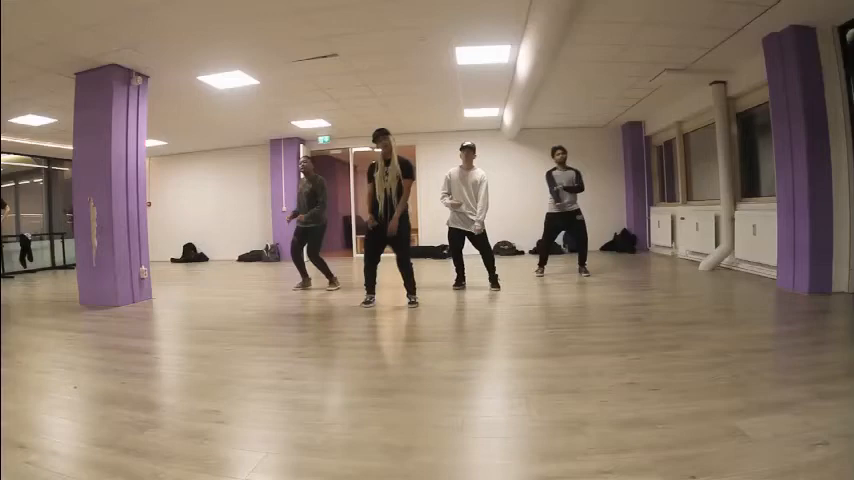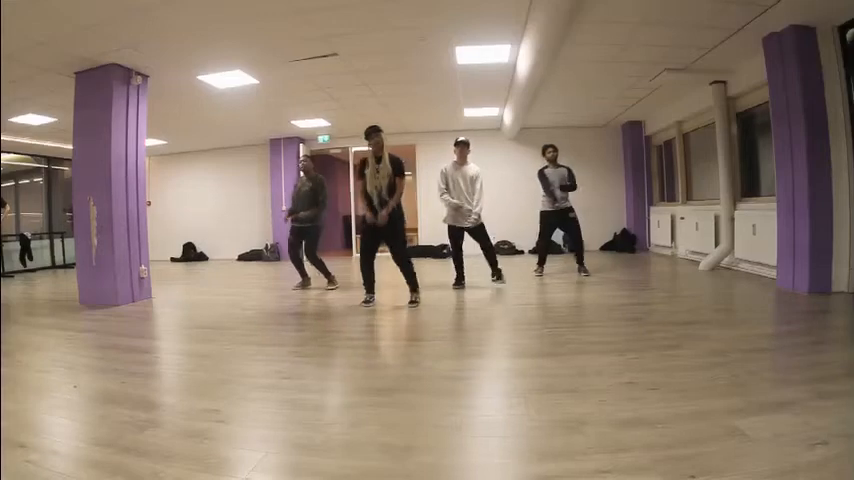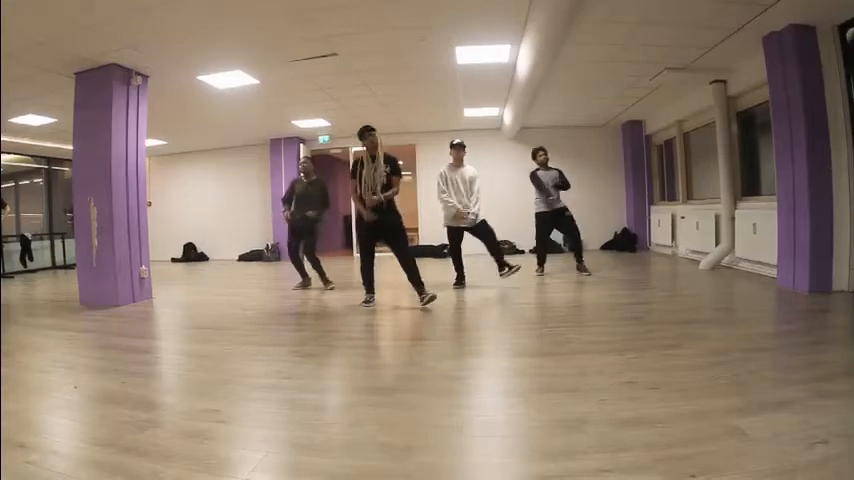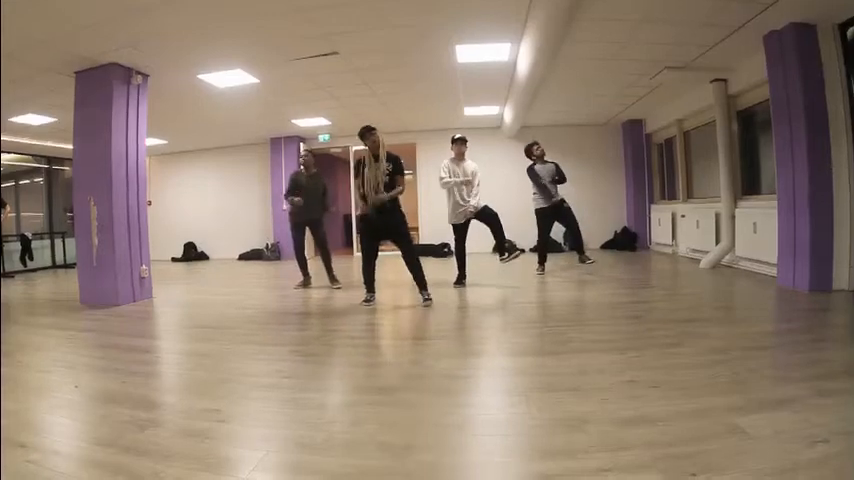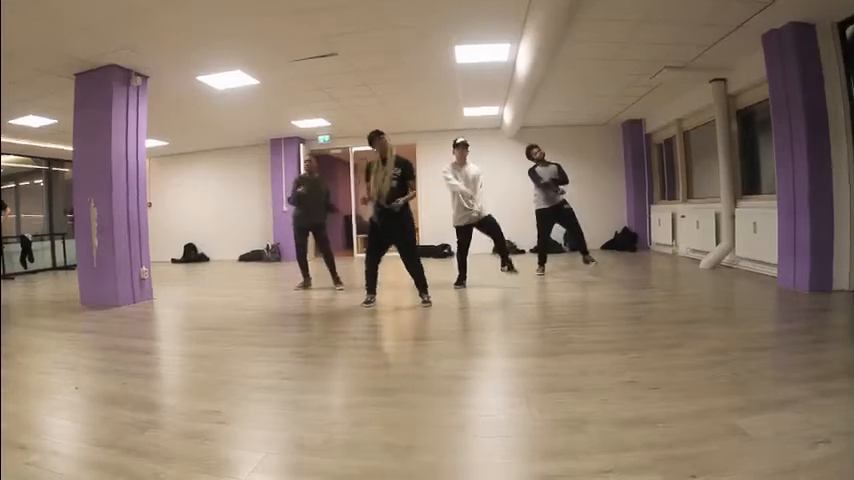
dt=0.2s
person 1, frame 1
left shoulder: (404, 164)
right shoulder: (373, 167)
left elbow: (406, 193)
right elbow: (370, 193)
left wrist: (396, 218)
right wrist: (370, 214)
left hip: (398, 218)
right hip: (377, 219)
left knee: (403, 258)
right knee: (370, 258)
left ankle: (411, 294)
right ankle: (370, 294)
person 1, frame 2
left shoulder: (395, 162)
right shoulder: (363, 164)
left elbow: (399, 191)
right elbow: (362, 191)
left wrist: (387, 210)
right wrist: (368, 211)
left hip: (393, 214)
right hip: (371, 216)
left knee: (400, 254)
right knee: (366, 256)
left ankle: (414, 292)
right ankle: (369, 293)
person 1, frame 3
left shoulder: (390, 160)
right shoulder: (358, 163)
left elbow: (396, 189)
right elbow: (354, 191)
left wrist: (380, 197)
right wrist: (362, 210)
left hip: (388, 214)
right hip: (366, 217)
left knee: (404, 253)
right knee: (366, 257)
left ankle: (421, 292)
right ankle: (369, 294)
person 1, frame 4
left shoulder: (393, 159)
right shoulder: (361, 163)
left elbow: (401, 186)
right elbow: (358, 188)
left wrist: (387, 196)
right wrist: (362, 204)
left hip: (392, 213)
right hip: (369, 215)
left knee: (409, 251)
right knee: (368, 255)
left ankle: (424, 291)
right ankle: (370, 293)
person 1, frame 5
left shoulder: (404, 164)
right shoulder: (371, 167)
left elbow: (413, 191)
right elbow: (370, 192)
left wrist: (403, 199)
right wrist: (367, 199)
left hip: (402, 218)
right hip: (379, 218)
left knee: (410, 258)
right knee: (372, 257)
left ankle: (424, 293)
right ankle: (370, 294)
person 2, frame 1
left shoulder: (481, 175)
right shoulder: (451, 174)
left elbow: (483, 200)
right elbow: (444, 194)
left wrist: (479, 221)
right wrist: (449, 203)
left hip: (474, 221)
right hip: (456, 220)
left knee: (485, 250)
right knee: (455, 250)
left ankle: (493, 279)
right ankle: (460, 279)
person 2, frame 2
left shoulder: (475, 170)
right shoulder: (446, 169)
left elbow: (478, 194)
right elbow: (442, 192)
left wrist: (476, 214)
right wrist: (453, 203)
left hip: (472, 216)
right hip: (454, 217)
left knee: (485, 243)
right knee: (456, 248)
left ankle: (496, 272)
right ankle: (460, 278)
person 2, frame 3
left shoulder: (471, 171)
right shoulder: (444, 172)
left elbow: (475, 194)
right elbow: (442, 195)
left wrist: (473, 214)
right wrist: (455, 208)
left hip: (471, 215)
right hip: (452, 217)
left knee: (489, 236)
right knee: (455, 248)
left ankle: (502, 266)
right ankle: (460, 277)
person 2, frame 4
left shoulder: (472, 166)
right shoulder: (447, 165)
left elbow: (476, 187)
right elbow: (444, 182)
left wrist: (472, 205)
right wrist: (460, 181)
left hip: (473, 205)
right hip: (457, 210)
left knee: (494, 218)
right knee: (460, 244)
left ankle: (504, 252)
right ankle: (461, 276)
person 2, frame 5
left shoulder: (475, 169)
right shoulder: (448, 170)
left elbow: (479, 191)
right elbow: (452, 184)
left wrist: (476, 210)
right wrist: (465, 191)
left hip: (478, 212)
right hip: (461, 215)
left knee: (496, 233)
right knee: (462, 247)
left ankle: (506, 262)
right ankle: (462, 277)
person 3, frame 1
left shoulder: (319, 181)
right shoulder: (301, 182)
left elbow: (322, 205)
left wrist: (307, 216)
right wrist: (293, 214)
left hip: (316, 225)
right hip: (302, 225)
left knee: (312, 254)
right knee: (294, 251)
left ankle: (332, 279)
right ankle: (305, 279)
person 3, frame 2
left shoulder: (318, 181)
right shoulder: (299, 182)
left elbow: (322, 204)
left wrist: (309, 214)
right wrist: (289, 213)
left hip: (312, 224)
right hip: (297, 224)
left knee: (310, 253)
right knee: (292, 251)
left ankle: (330, 278)
right ankle: (305, 279)
person 3, frame 3
left shoulder: (320, 183)
right shoulder: (296, 183)
left elbow: (326, 204)
right elbow: (286, 200)
left wrist: (316, 213)
right wrist: (286, 210)
left hip: (311, 224)
right hip: (295, 223)
left knee: (309, 253)
right knee: (293, 252)
left ankle: (324, 279)
right ankle: (305, 279)
person 3, frame 4
left shoulder: (319, 177)
right shoulder: (296, 176)
left elbow: (323, 197)
right elbow: (287, 195)
left wrist: (327, 208)
right wrist: (294, 199)
left hip: (315, 217)
right hip: (297, 217)
left knee: (323, 246)
right knee: (298, 248)
left ankle: (332, 277)
right ankle: (306, 278)
person 3, frame 5
left shoulder: (322, 182)
right shoulder: (299, 180)
left elbow: (326, 203)
right elbow: (292, 201)
left wrist: (335, 209)
right wrist: (297, 194)
left hip: (318, 221)
right hip: (300, 221)
left knee: (326, 249)
right knee: (300, 251)
left ankle: (336, 279)
right ankle: (306, 280)
person 4, frame 1
left shoulder: (575, 172)
right shoulder: (550, 174)
left elbow: (580, 188)
right elbow: (552, 190)
left wrist: (564, 187)
right wrist: (558, 201)
left hip: (572, 211)
right hip: (554, 212)
left knee: (582, 238)
right knee: (546, 240)
left ankle: (582, 266)
right ankle: (541, 266)
person 4, frame 2
left shoulder: (566, 170)
right shoulder: (542, 172)
left elbow: (574, 186)
right elbow: (546, 188)
left wrist: (560, 187)
right wrist: (554, 200)
left hip: (566, 208)
right hip: (548, 210)
left knee: (576, 236)
right knee: (544, 238)
left ankle: (580, 265)
right ankle: (540, 265)
person 4, frame 3
left shoulder: (557, 172)
right shoulder: (534, 174)
left elbow: (566, 186)
right elbow: (541, 188)
left wrist: (555, 185)
right wrist: (550, 196)
left hip: (559, 208)
right hip: (542, 211)
left knee: (574, 234)
right knee: (542, 239)
left ankle: (580, 264)
right ankle: (540, 265)
person 4, frame 4
left shoulder: (553, 165)
right shoulder: (531, 169)
left elbow: (563, 179)
right elbow: (540, 185)
left wrist: (552, 180)
right wrist: (551, 196)
left hip: (558, 202)
right hip: (542, 206)
left knee: (573, 227)
right knee: (543, 236)
left ankle: (581, 254)
right ankle: (541, 264)
person 4, frame 5
left shoulder: (556, 167)
right shoulder: (532, 171)
left elbow: (565, 180)
right elbow: (541, 184)
left wrist: (551, 180)
right wrist: (556, 189)
left hip: (559, 203)
right hip: (543, 207)
left knee: (575, 228)
right knee: (543, 237)
left ankle: (585, 255)
right ankle: (541, 265)
